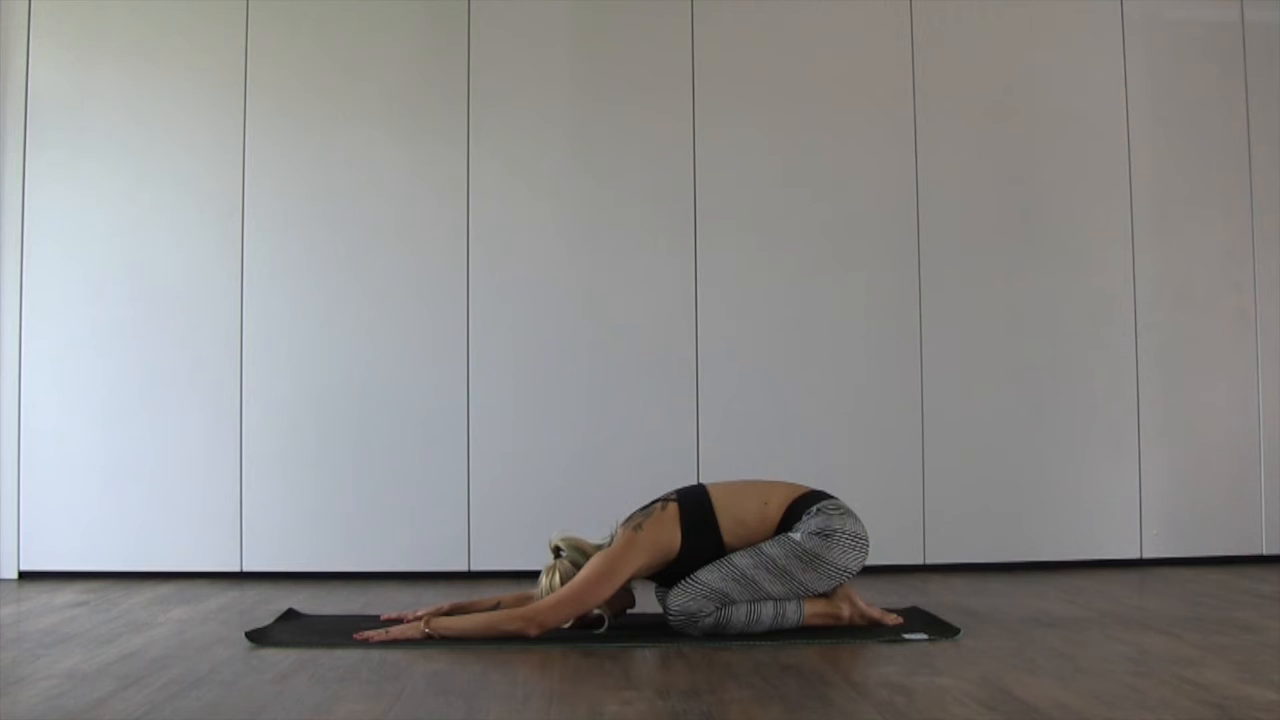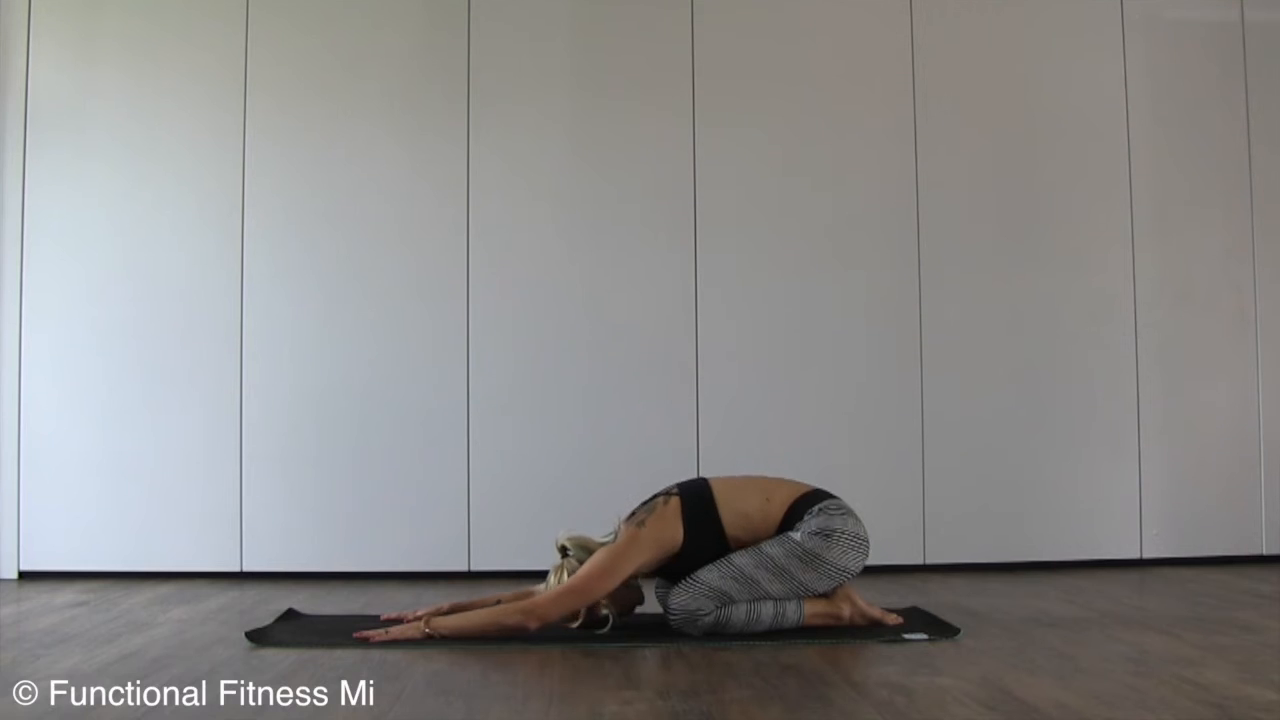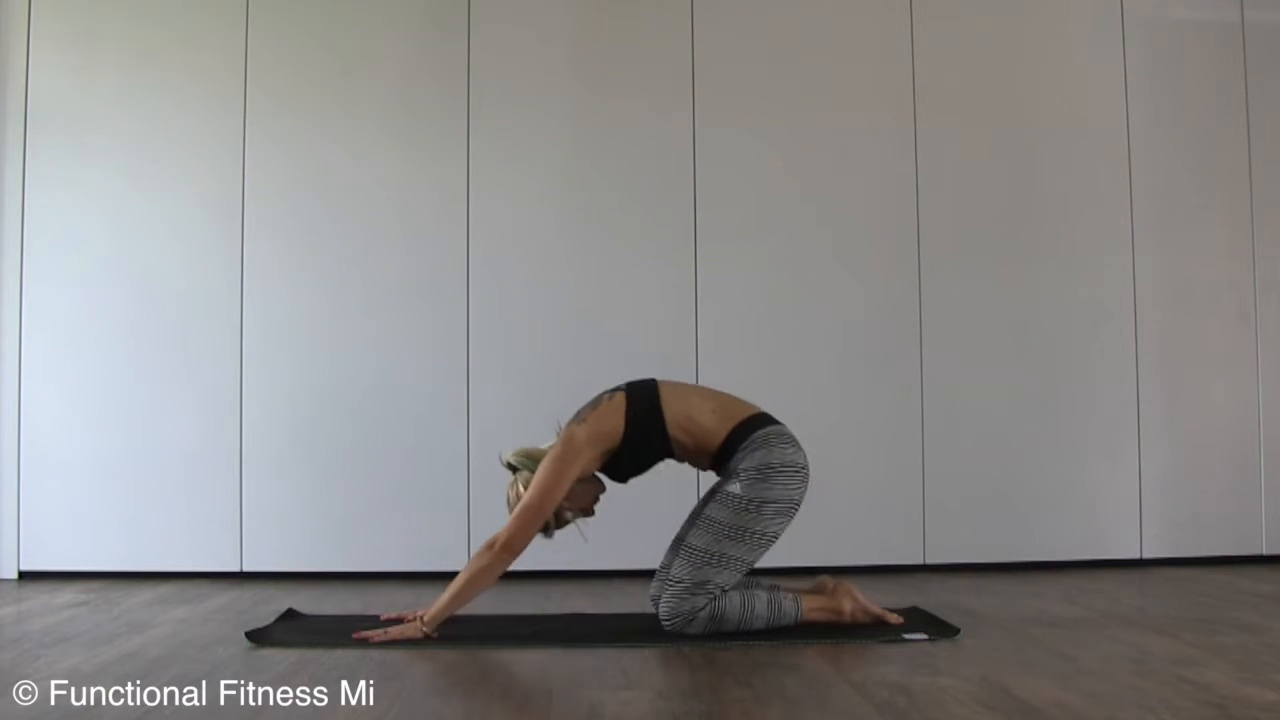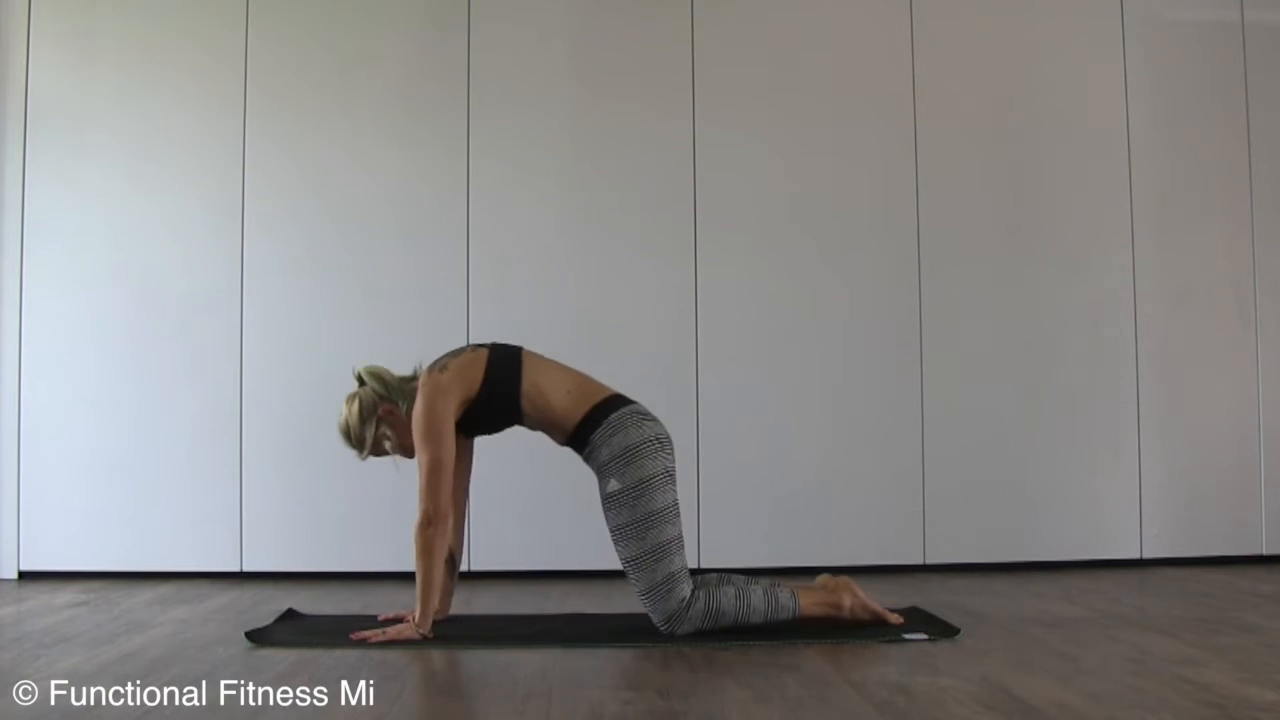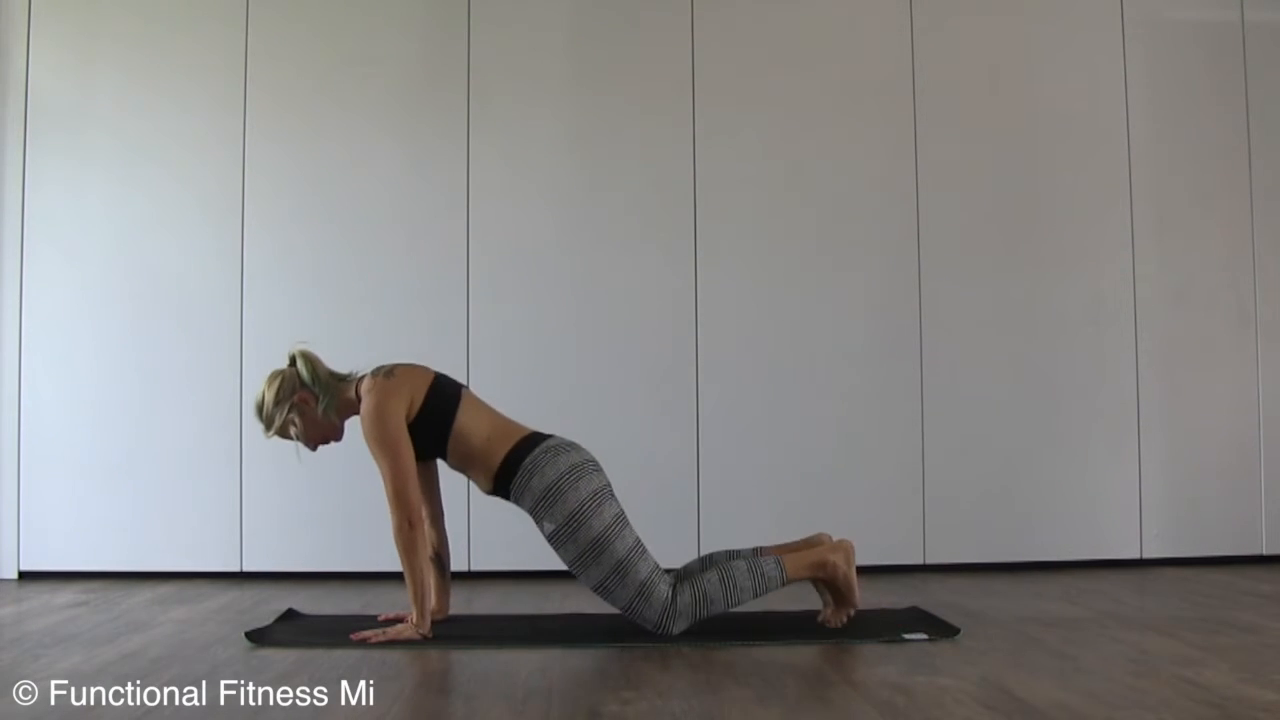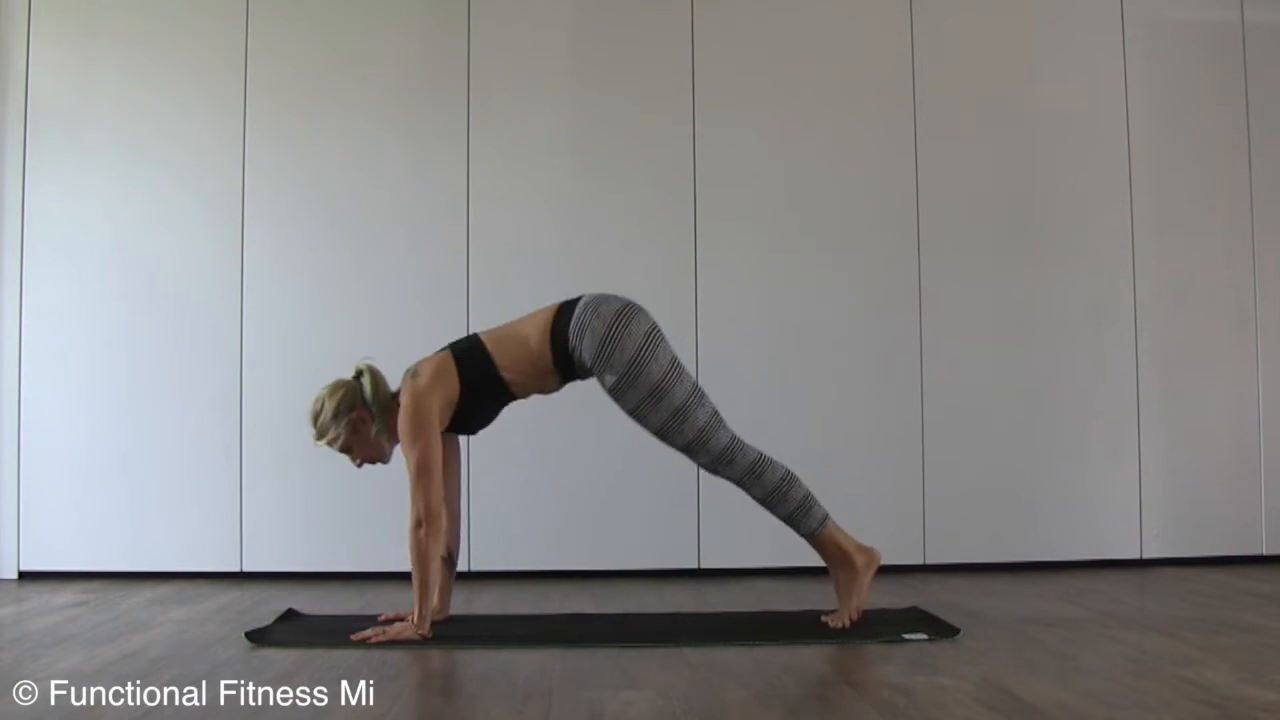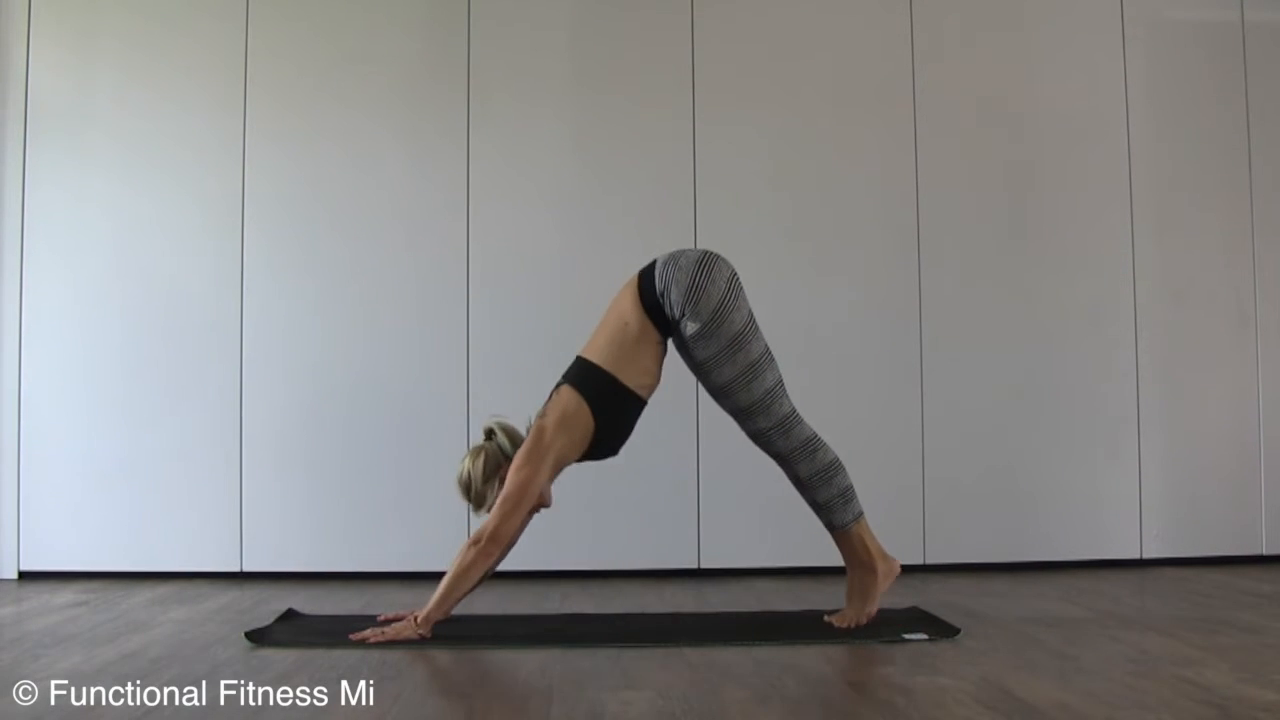
dt=0.7s
person 1, frame 1
left shoulder: (629, 552)
right shoulder: (631, 544)
left elbow: (531, 621)
right elbow: (537, 596)
left wrist: (428, 629)
right wrist: (449, 607)
left hip: (828, 531)
right hip: (811, 526)
left knee: (689, 609)
right knee: (677, 592)
left ankle: (832, 610)
right ankle: (823, 595)
person 1, frame 2
left shoulder: (632, 548)
right shoulder: (637, 541)
left elbow: (532, 614)
right elbow: (540, 593)
left wrist: (428, 629)
right wrist: (446, 607)
left hip: (829, 531)
right hip: (814, 528)
left knee: (688, 609)
right knee: (676, 591)
left ankle: (832, 610)
right ankle: (822, 594)
person 1, frame 3
left shoulder: (572, 450)
right shoulder: (581, 447)
left elbow: (505, 546)
right elbow: (508, 543)
left wrist: (427, 623)
right wrist: (436, 609)
left hip: (768, 462)
right hip: (758, 460)
left knee: (681, 611)
right knee: (673, 594)
left ankle: (831, 606)
right ankle: (818, 593)
person 1, frame 4
left shoulder: (431, 396)
right shoulder: (453, 402)
left elbow: (433, 518)
right elbow: (451, 515)
left wrist: (421, 621)
right wrist: (437, 603)
left hip: (624, 443)
right hip: (628, 438)
left knee: (674, 611)
right knee: (669, 594)
left ankle: (829, 601)
right ankle: (819, 592)
person 1, frame 5
left shoulder: (375, 401)
right shoulder: (394, 399)
left elbow: (410, 519)
right elbow: (430, 514)
left wrist: (419, 617)
right wrist: (437, 603)
left hip: (553, 482)
right hip: (558, 472)
left knee: (666, 611)
right knee: (661, 593)
left ankle: (822, 560)
right ankle: (807, 552)
person 1, frame 6
left shoulder: (416, 402)
right shoulder: (434, 405)
left elbow: (426, 518)
right elbow: (445, 514)
left wrist: (420, 619)
right wrist: (437, 601)
left hip: (607, 332)
right hip: (600, 334)
left knee: (721, 450)
right knee: (717, 452)
left ankle: (849, 556)
right ankle: (842, 555)
person 1, frame 7
left shoulder: (548, 444)
right shoulder: (550, 443)
left elbow: (488, 541)
right elbow: (493, 543)
left wrist: (422, 621)
right wrist: (429, 609)
left hip: (690, 284)
right hip: (676, 296)
left knee: (778, 429)
right knee: (773, 435)
left ankle: (870, 559)
right ankle: (863, 560)
